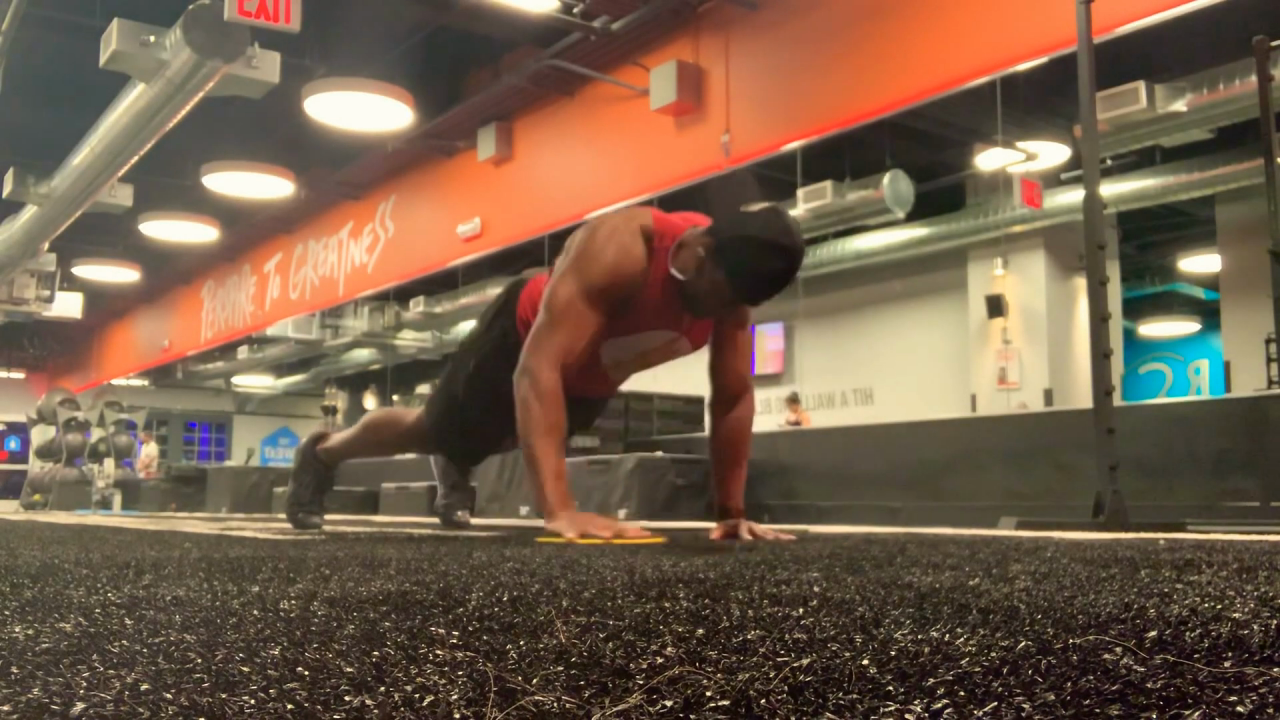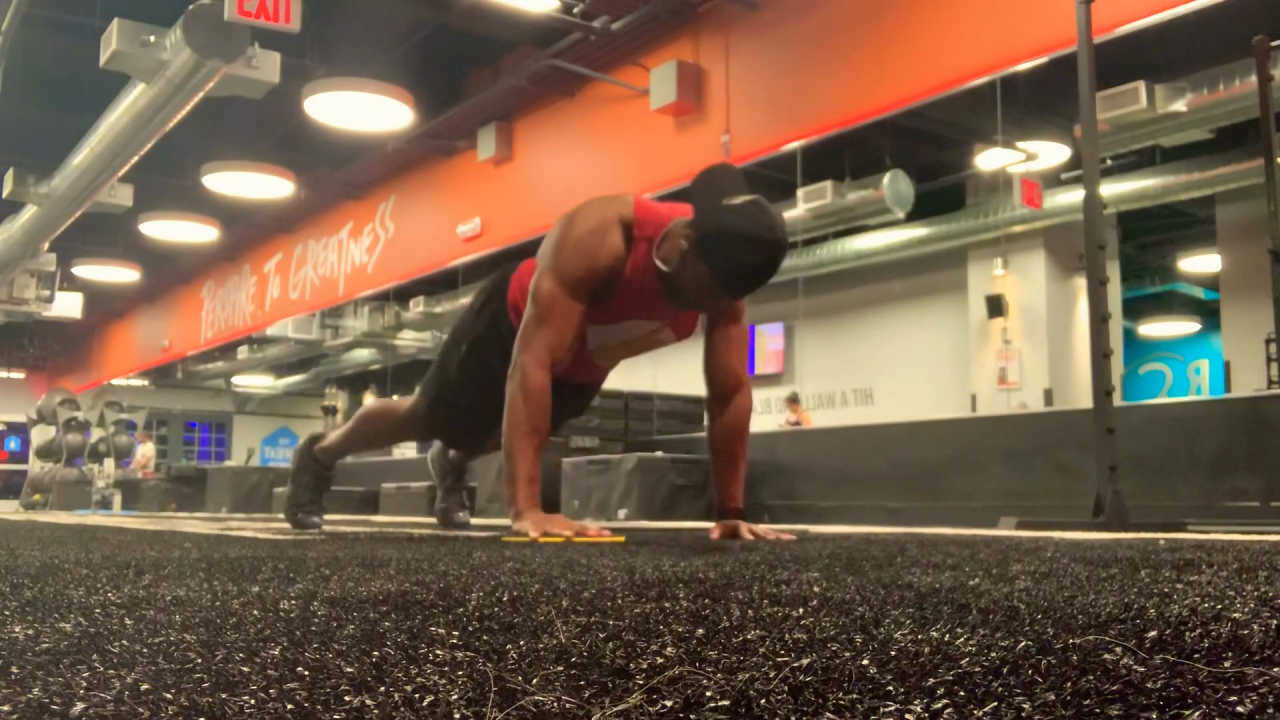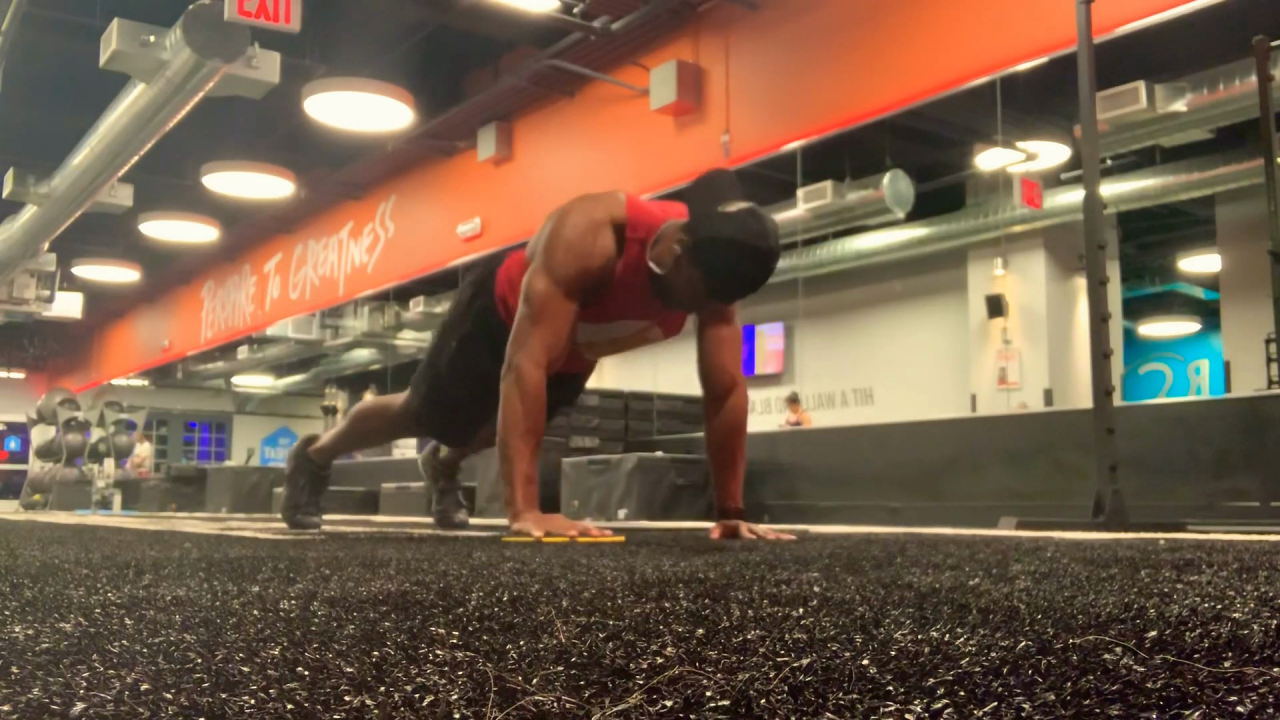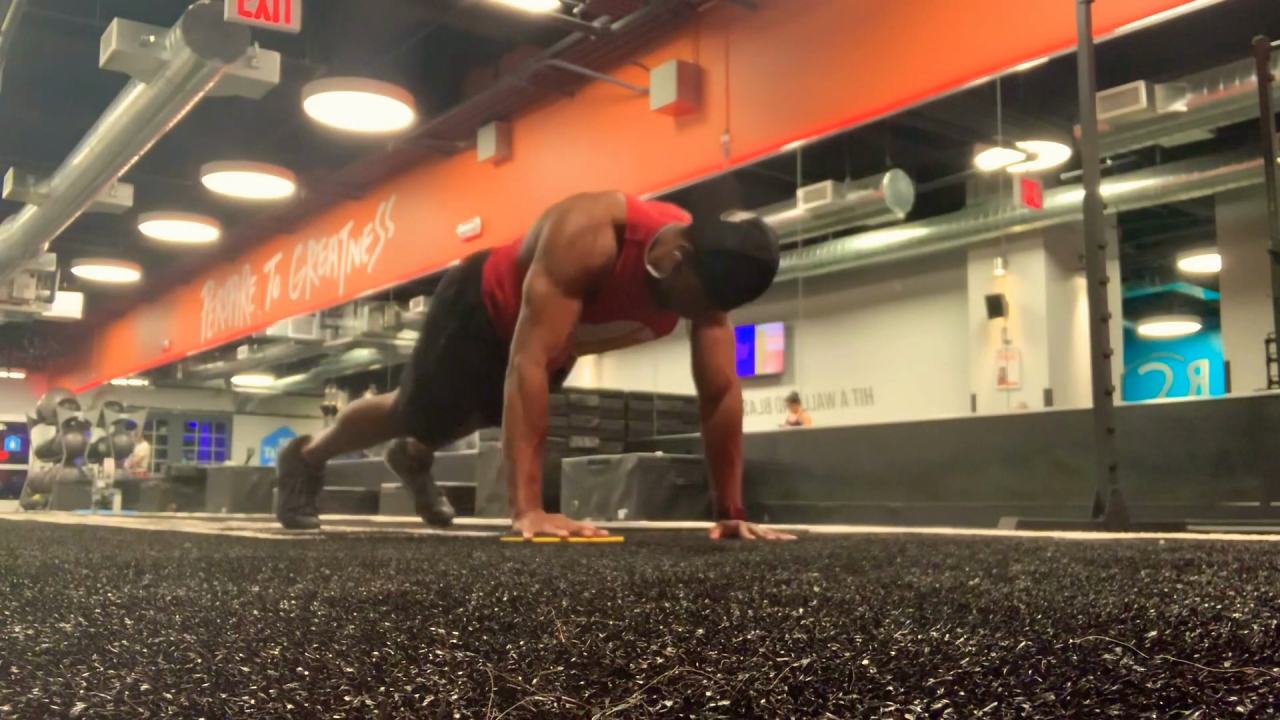
dt=0.3s
person 1, frame 1
left shoulder: (729, 278)
right shoulder: (619, 248)
left elbow: (734, 398)
right elbow: (537, 372)
left wrist: (731, 513)
right wrist: (557, 508)
left hip: (595, 379)
right hip: (520, 344)
right knee: (428, 431)
left ankle: (454, 470)
right ankle: (322, 455)
person 1, frame 2
left shoulder: (719, 266)
right shoulder: (599, 235)
left elbow: (731, 390)
right elbow: (530, 367)
left wrist: (731, 512)
right wrist: (525, 508)
left hip: (586, 364)
right hip: (510, 327)
left knee: (512, 431)
right knee: (425, 418)
left ankle: (451, 467)
right ankle: (319, 456)
person 1, frame 3
left shoulder: (710, 264)
right shoulder: (590, 234)
left elbow: (726, 390)
right elbow: (525, 365)
left wrist: (731, 510)
right wrist: (524, 509)
left hip: (575, 354)
right hip: (498, 318)
left knee: (500, 427)
right knee: (419, 415)
left ankle: (443, 466)
right ankle: (313, 458)
person 1, frame 4
left shoulder: (704, 269)
right shoulder: (589, 233)
left elbow: (720, 390)
right elbow: (529, 363)
left wrist: (730, 511)
right wrist: (527, 507)
left hip: (556, 342)
right hip: (480, 311)
left knee: (460, 421)
right knee: (409, 413)
left ankle: (412, 458)
right ankle: (306, 458)
